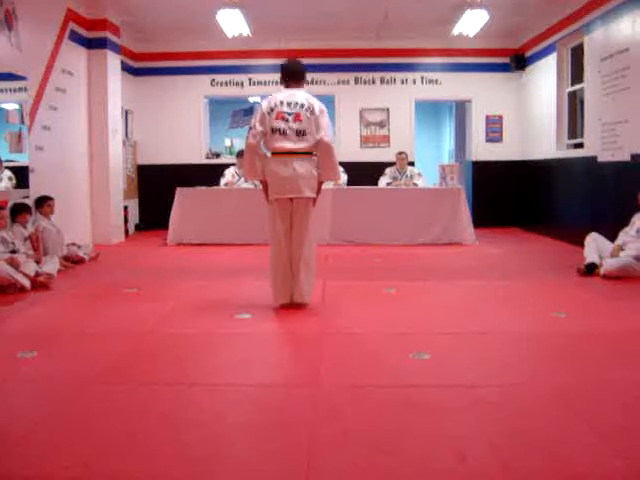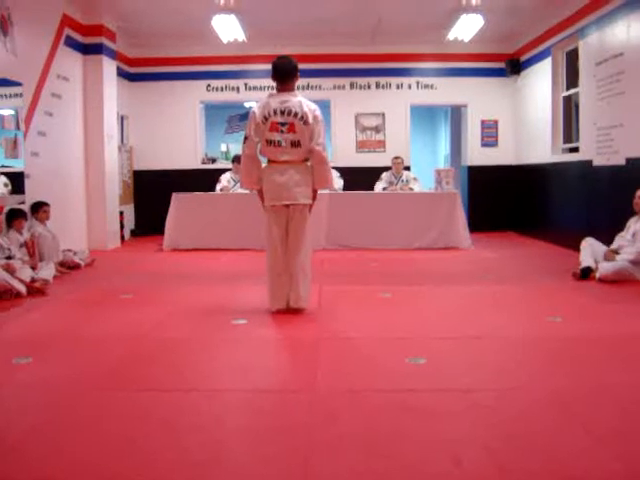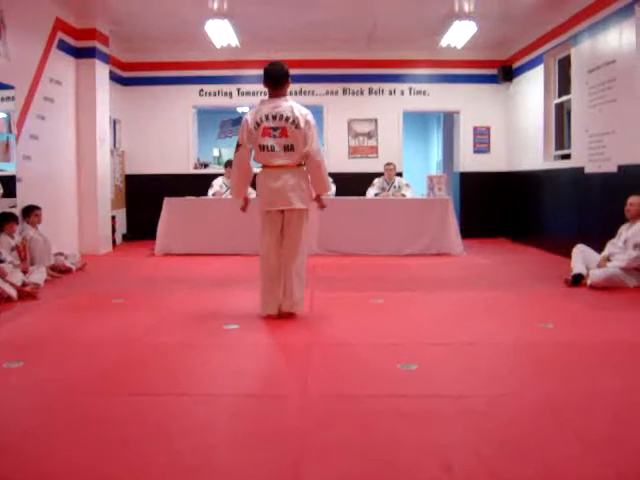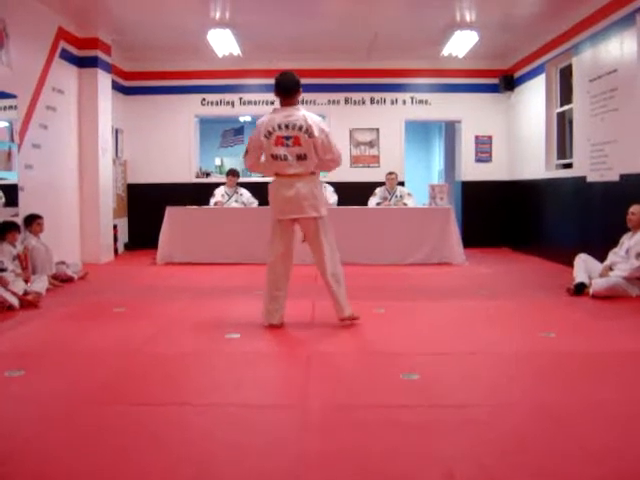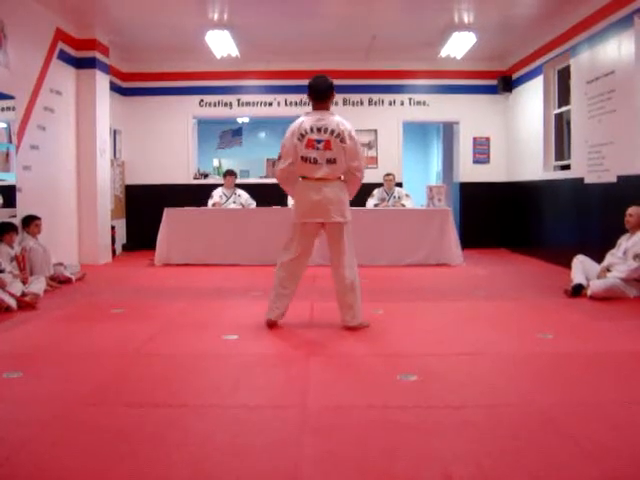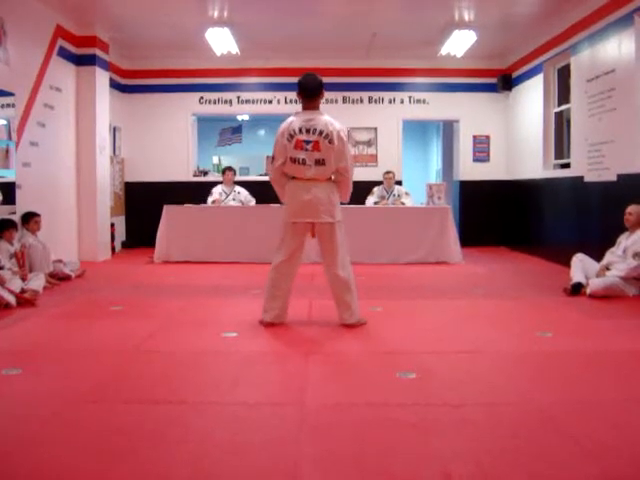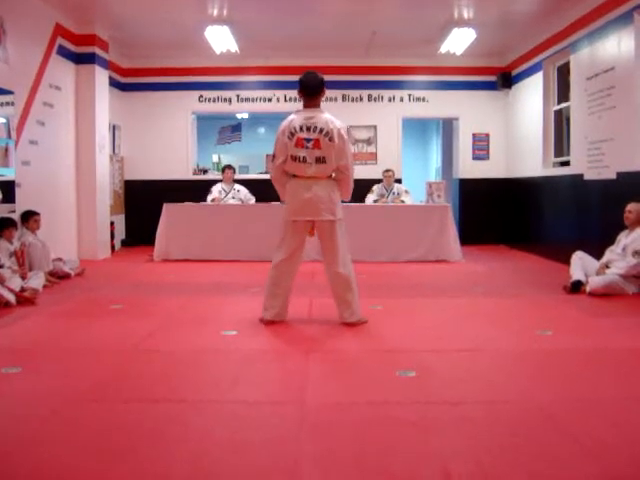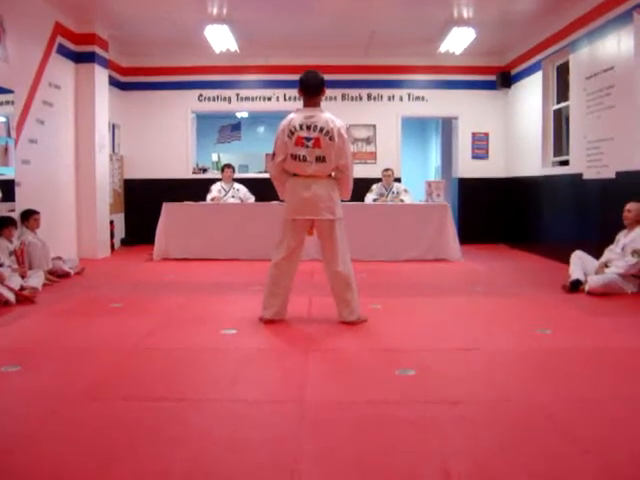
dt=0.4s
person 1, frame 1
left shoulder: (267, 103)
right shoulder: (315, 104)
left elbow: (252, 142)
right elbow: (325, 143)
left wrist: (262, 177)
right wrist: (322, 178)
left hip: (277, 170)
right hip: (304, 171)
left knee: (279, 237)
right knee: (303, 237)
left ankle: (282, 296)
right ankle: (301, 295)
person 1, frame 2
left shoulder: (259, 109)
right shoulder: (310, 109)
left elbow: (249, 151)
right elbow: (318, 152)
left wrist: (256, 185)
right wrist: (317, 186)
left hip: (273, 179)
right hip: (300, 178)
left knee: (275, 244)
right knee: (299, 243)
left ankle: (278, 301)
right ankle: (298, 300)
person 1, frame 3
left shoulder: (252, 116)
right shoulder: (302, 113)
left elbow: (241, 158)
right elbow: (314, 156)
left wrist: (242, 193)
right wrist: (319, 191)
left hip: (268, 183)
right hip: (295, 182)
left knee: (269, 249)
right knee: (294, 249)
left ankle: (270, 306)
right ankle: (290, 304)
person 1, frame 4
left shoulder: (264, 124)
right shoulder: (314, 121)
left elbow: (250, 160)
right elbow: (333, 158)
right wrist: (313, 164)
left hip: (280, 191)
right hip: (308, 189)
left knee: (278, 258)
right knee: (326, 253)
left ankle: (273, 315)
right ankle: (342, 309)
person 1, frame 5
left shoulder: (297, 127)
right shoulder: (344, 127)
left elbow: (283, 168)
right elbow: (357, 169)
left hip: (306, 195)
right hip: (335, 196)
left knee: (292, 258)
right knee: (344, 260)
left ankle: (274, 314)
right ankle: (352, 318)
person 1, frame 6
left shoulder: (287, 127)
right shoulder: (334, 127)
left elbow: (276, 170)
right elbow: (344, 170)
right wrist: (341, 198)
left hip: (296, 196)
right hip: (325, 196)
left knee: (284, 259)
right knee: (337, 260)
left ankle: (271, 314)
right ankle: (350, 315)
person 1, frame 7
left shoulder: (287, 125)
right shoulder: (335, 125)
left elbow: (277, 168)
right elbow: (345, 168)
left wrist: (287, 195)
right wrist: (342, 195)
left hip: (297, 195)
right hip: (325, 195)
left knee: (285, 257)
right knee: (338, 258)
left ankle: (272, 312)
right ankle: (350, 314)
person 1, frame 8
left shoulder: (287, 124)
right shoulder: (335, 124)
left elbow: (276, 166)
right elbow: (345, 166)
left wrist: (286, 193)
right wrist: (342, 195)
left hip: (296, 194)
right hip: (325, 194)
left knee: (284, 256)
right knee: (337, 258)
left ankle: (271, 311)
right ankle: (350, 313)
